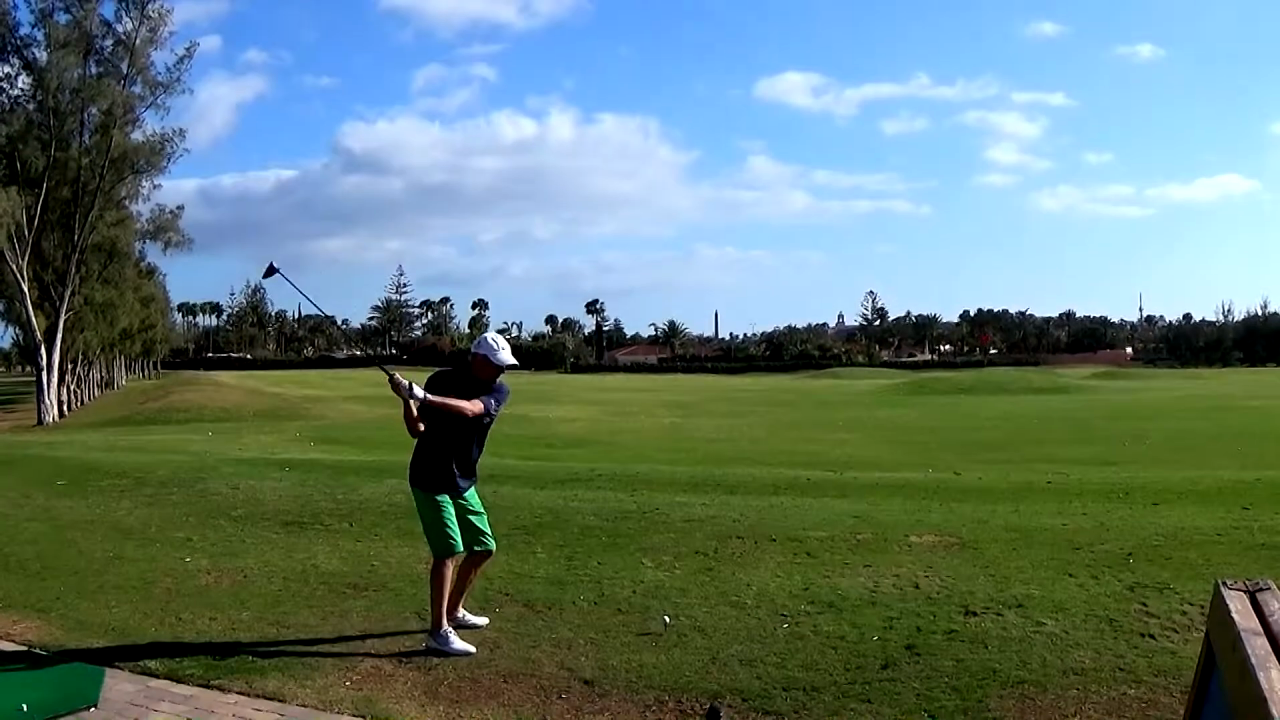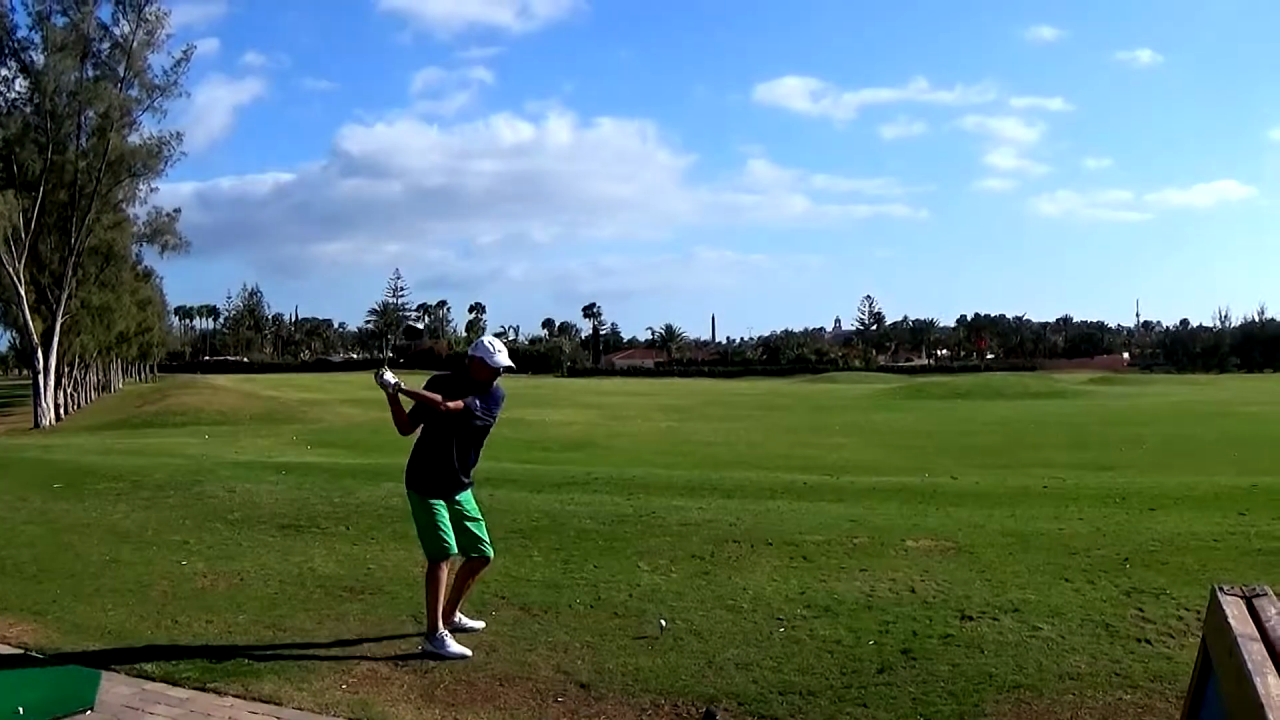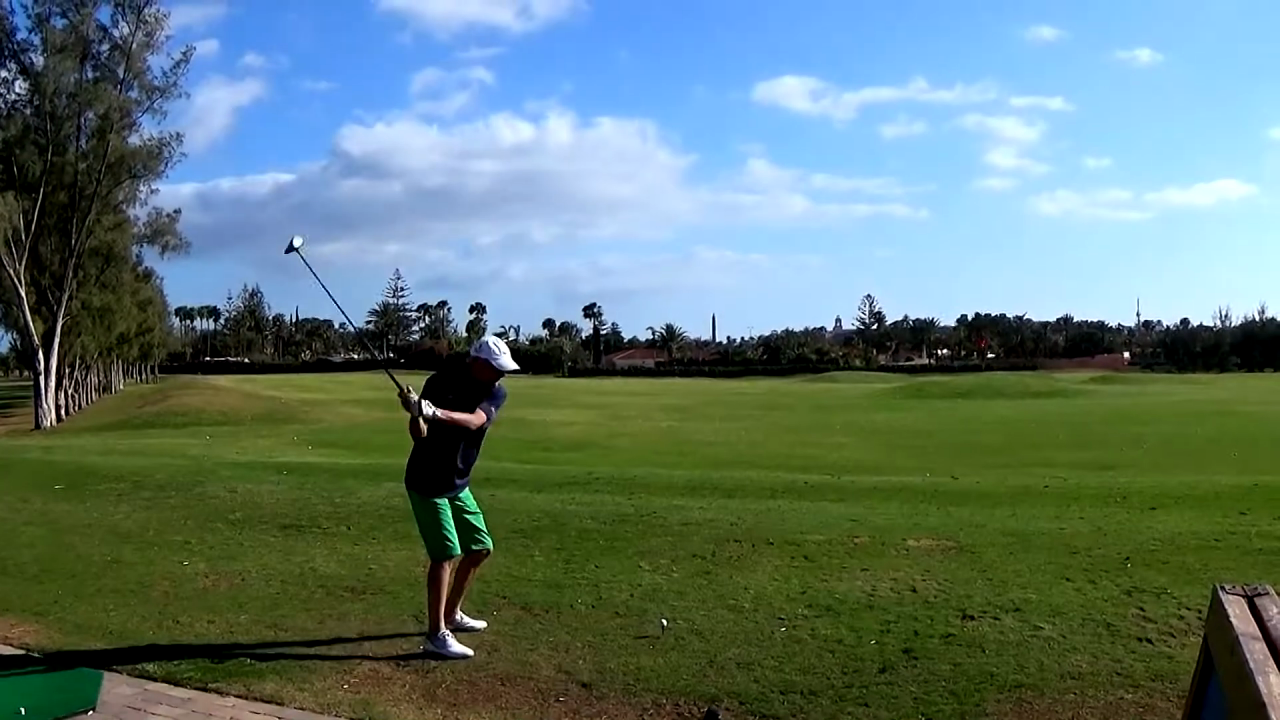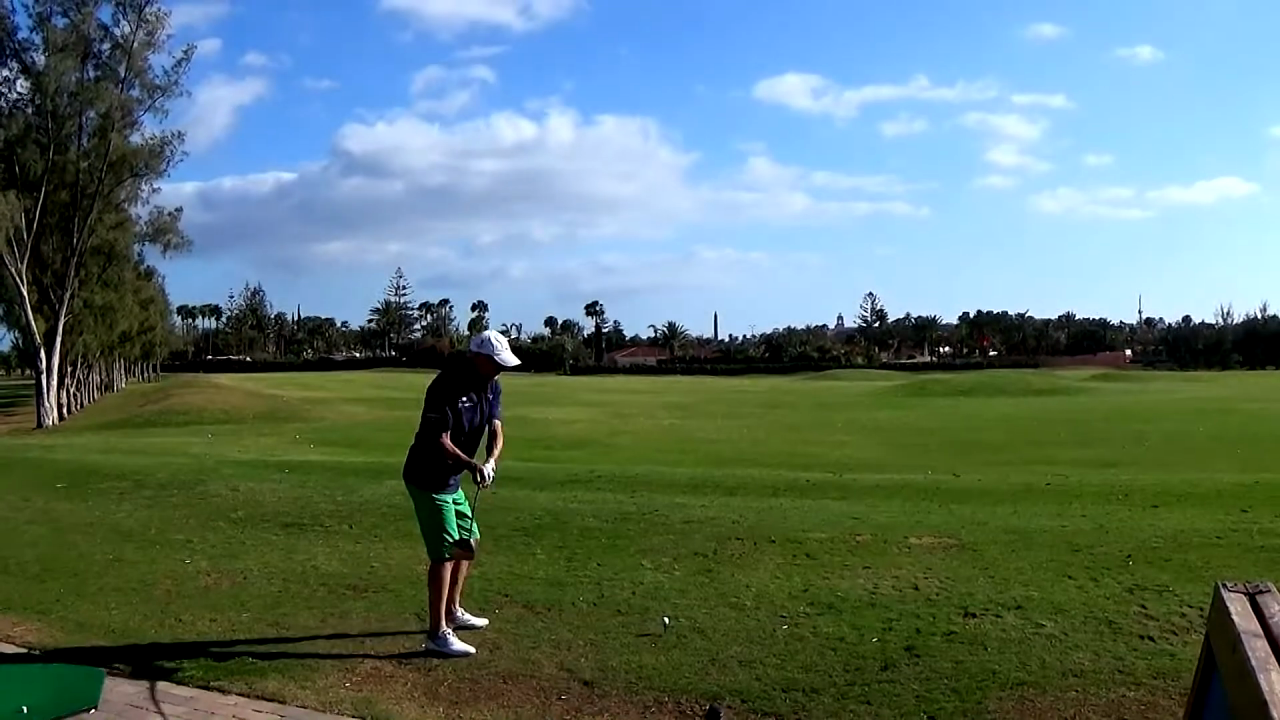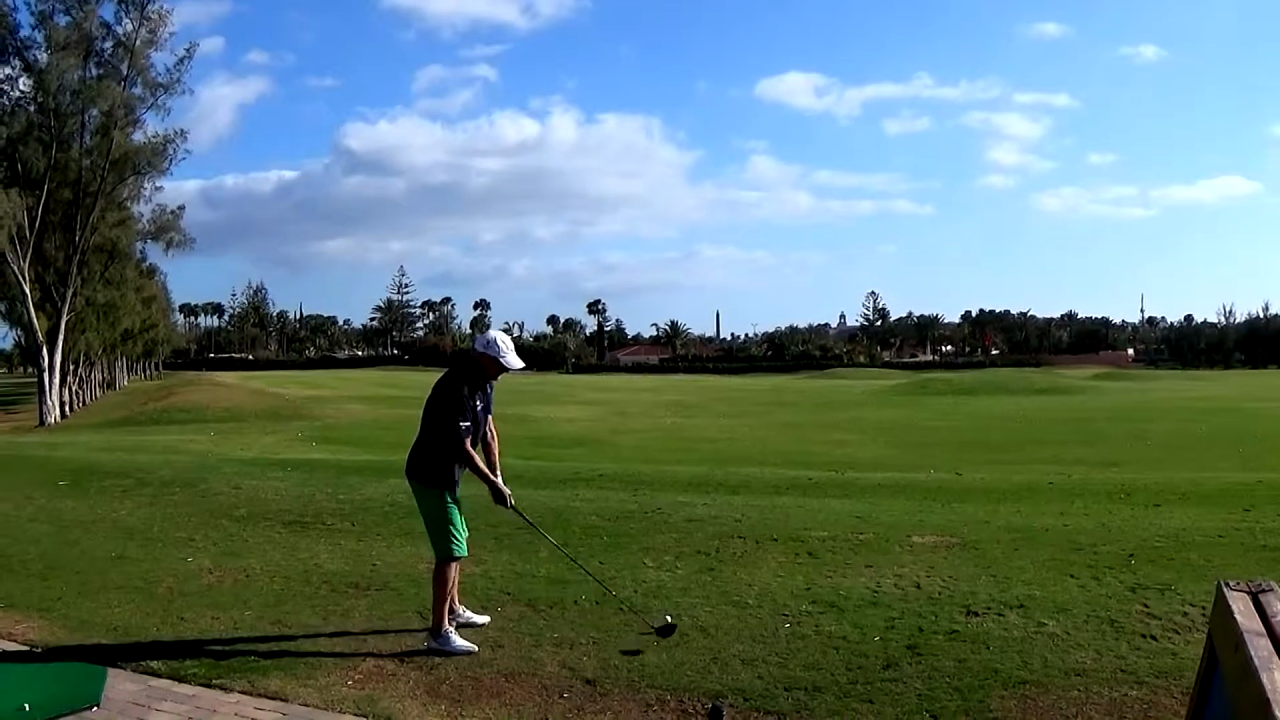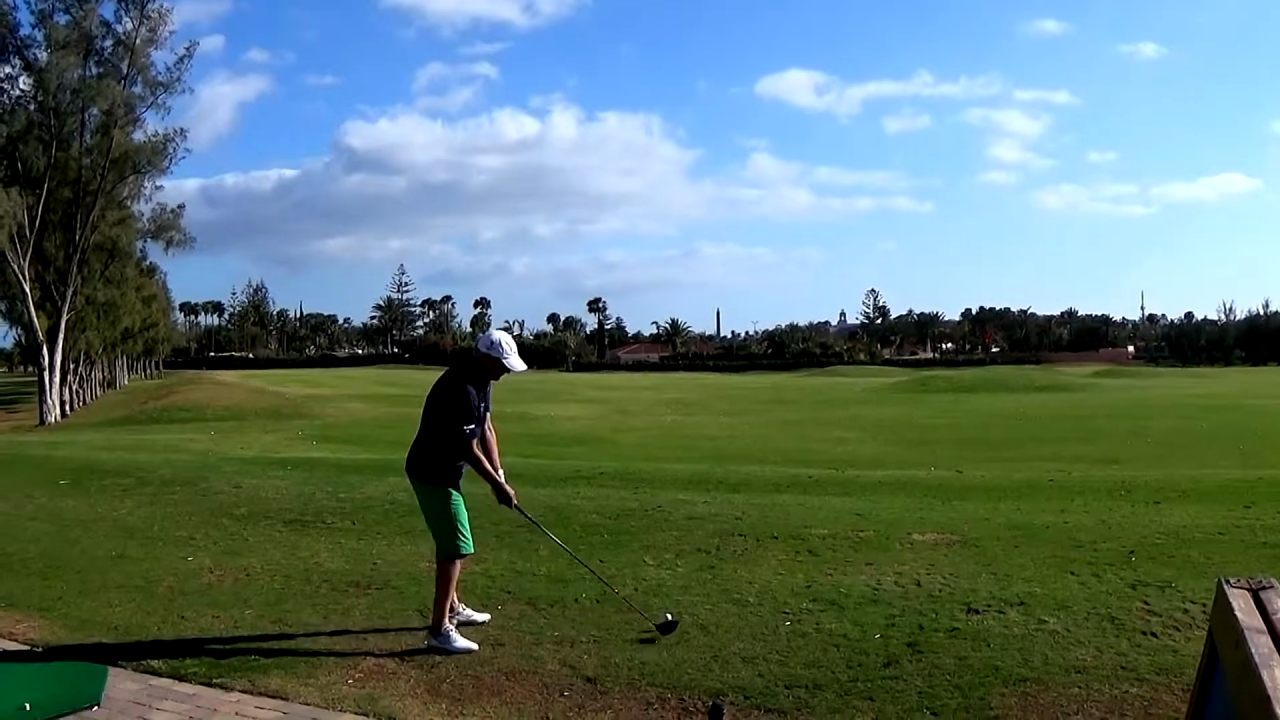
dt=0.2s
person 1, frame 1
left shoulder: (499, 391)
right shoulder: (441, 381)
left elbow: (468, 410)
right elbow: (416, 430)
left wrist: (423, 397)
right wrist: (406, 399)
left hip: (464, 481)
right hip: (430, 480)
left knee: (483, 547)
right knee: (449, 550)
left ankle: (454, 611)
right ankle: (439, 630)
person 1, frame 2
left shoulder: (494, 396)
right shoulder: (439, 383)
left elbow: (447, 408)
right elbow: (406, 429)
left wrist: (403, 388)
right wrist: (393, 395)
left hip: (460, 486)
right hip: (425, 485)
left knee: (481, 554)
right knee: (443, 554)
left ankle: (450, 614)
right ankle: (435, 633)
person 1, frame 3
left shoulder: (497, 393)
right shoulder: (440, 384)
left elbow: (473, 421)
right elbow: (419, 436)
left wrist: (435, 413)
right wrist: (416, 414)
left hip: (458, 484)
right hip: (428, 483)
left knee: (479, 548)
right knee: (446, 553)
left ankle: (452, 614)
right ankle: (437, 634)
person 1, frame 4
left shoulder: (491, 386)
right shoulder: (446, 386)
left elbow: (495, 432)
right elbow: (440, 443)
left wrist: (489, 464)
right wrist: (471, 465)
left hip: (450, 478)
right hip: (429, 478)
left knee: (466, 542)
right knee: (445, 552)
left ankle: (452, 612)
right ankle: (438, 633)
person 1, frame 5
left shoulder: (483, 383)
right shoulder: (457, 389)
left elbow: (488, 431)
right elbow: (463, 450)
left wrist: (498, 477)
right wrist: (494, 485)
left hip: (442, 473)
right hip: (432, 475)
left knee: (455, 543)
right knee: (451, 550)
left ankle: (453, 609)
right ankle: (440, 631)
person 1, frame 6
left shoulder: (480, 380)
right shoulder: (461, 389)
left elbow: (486, 430)
right elbow: (470, 451)
left wrist: (500, 476)
right wrist: (499, 485)
left hip: (441, 470)
right hip: (433, 472)
left knee: (451, 544)
right knee: (456, 548)
left ankle: (453, 608)
right ankle: (440, 629)
